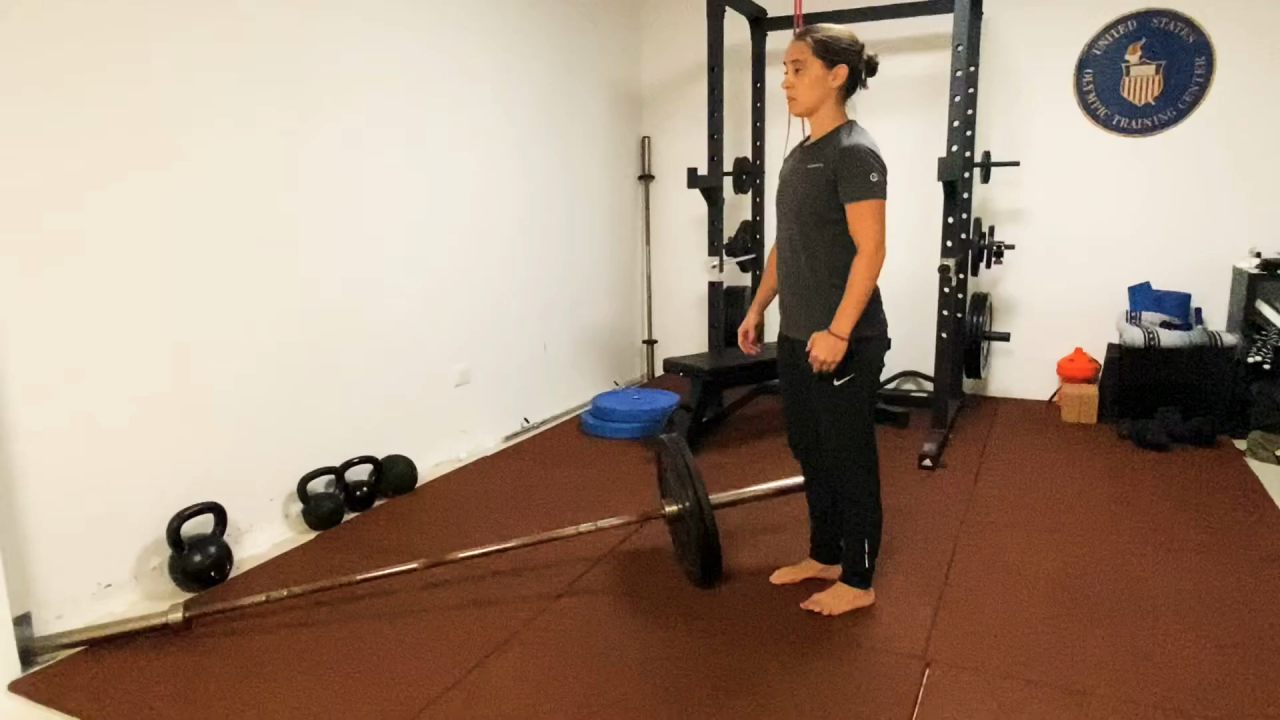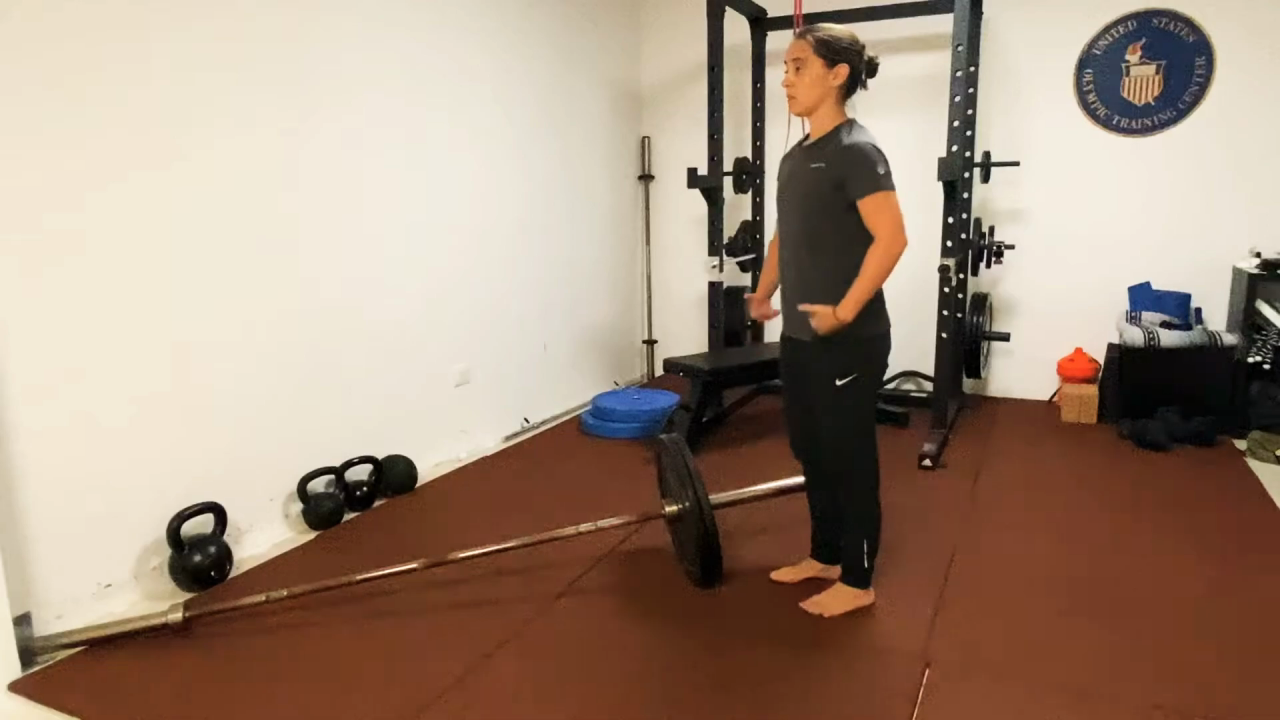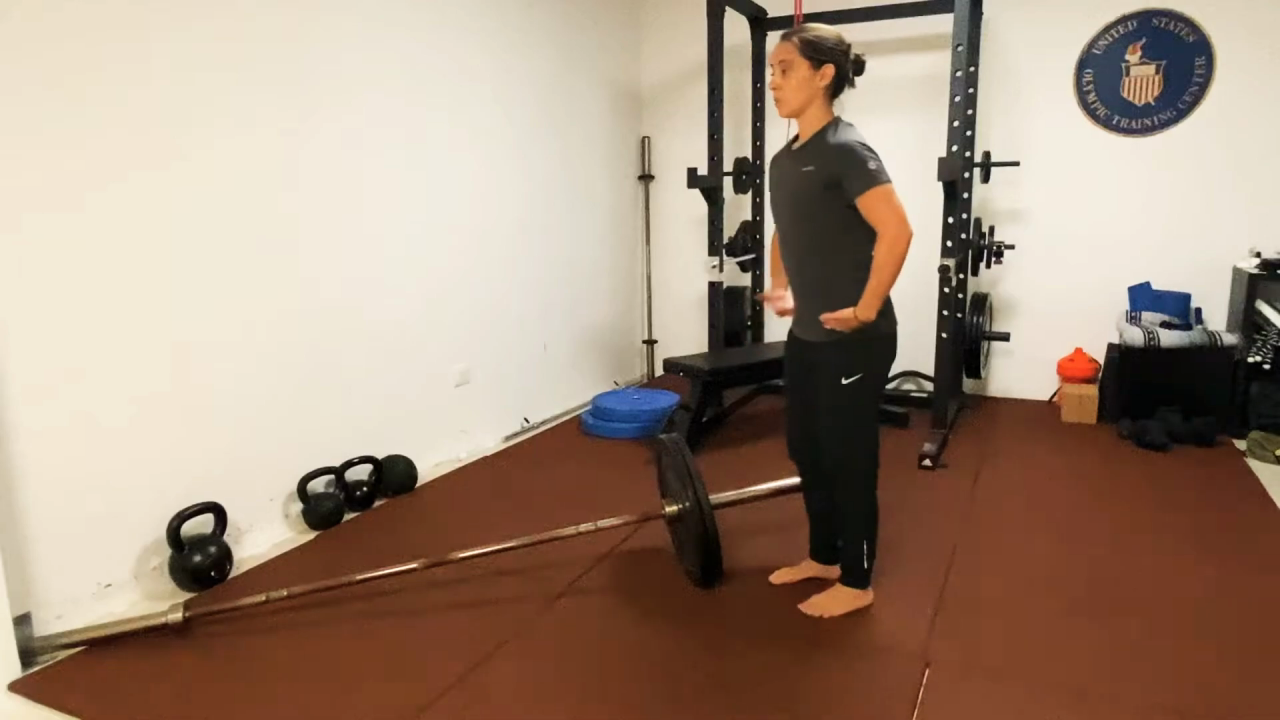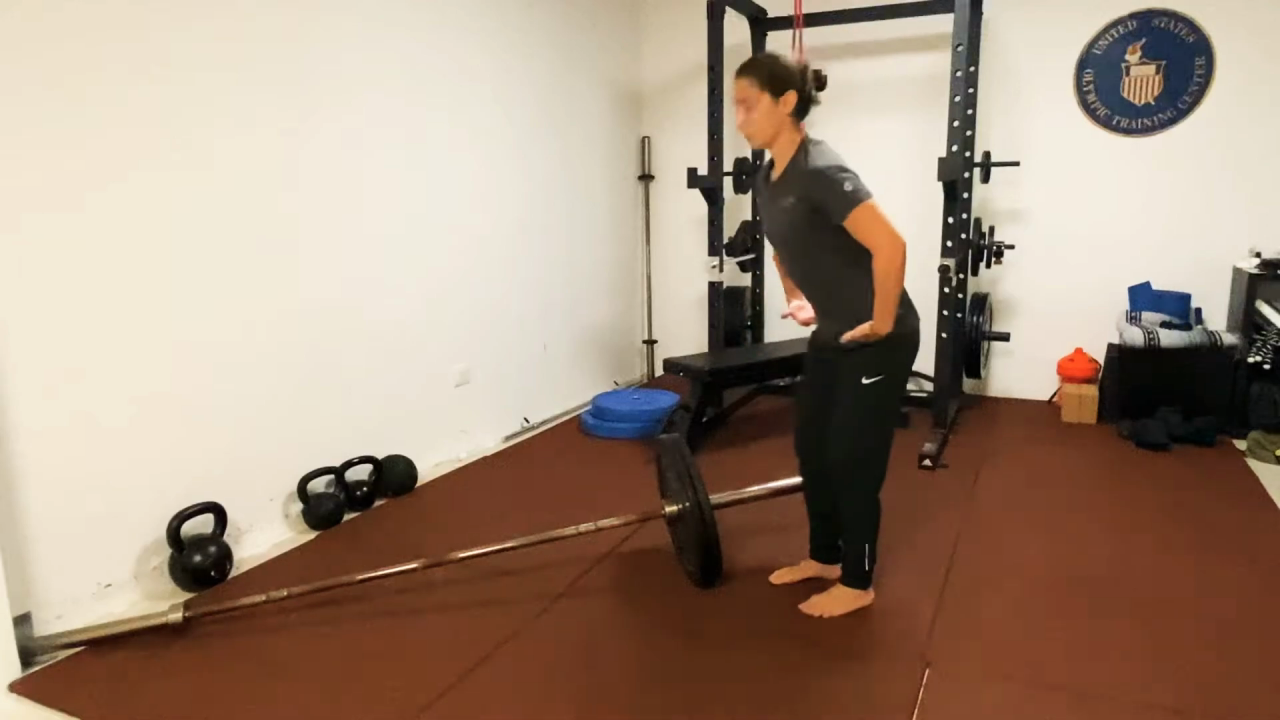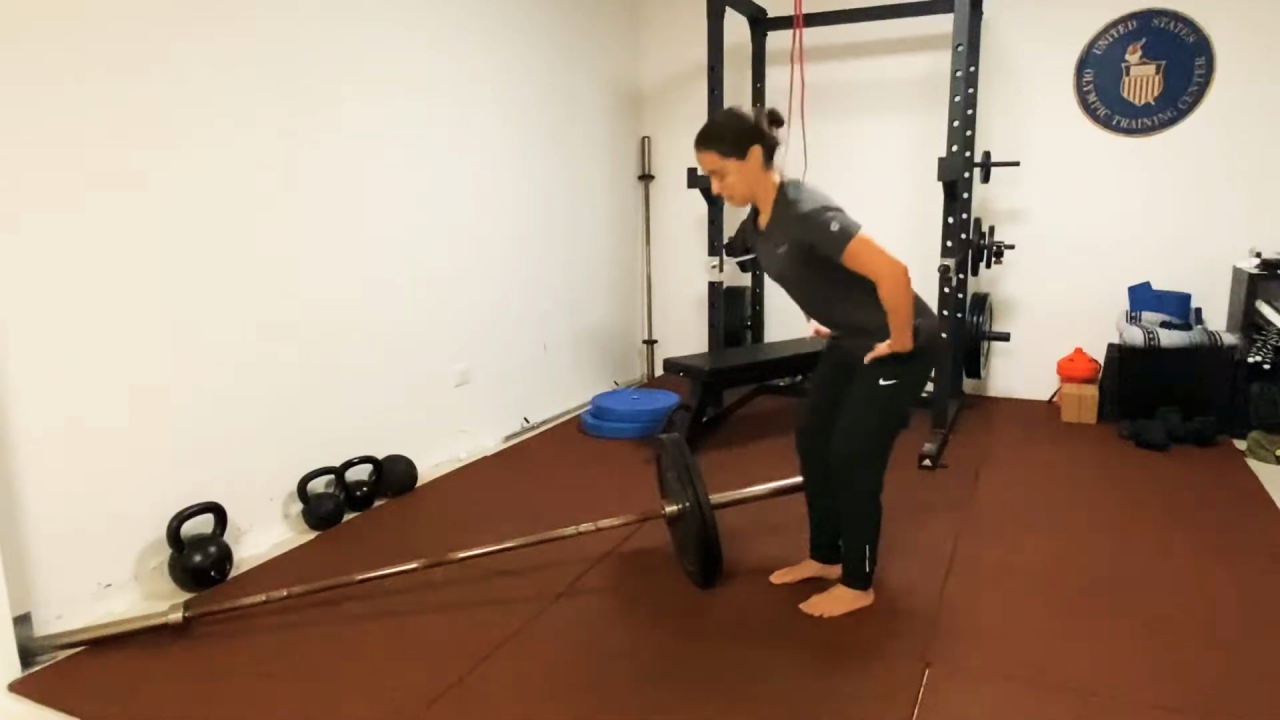
dt=0.2s
person 1, frame 1
left shoulder: (855, 153)
right shoulder: (799, 156)
left elbow: (871, 251)
left wrist: (839, 333)
right wrist: (756, 311)
left hip: (843, 340)
right hip: (798, 335)
left knee: (848, 458)
right knee: (810, 452)
left ankle: (858, 582)
right ankle: (825, 556)
person 1, frame 2
left shoulder: (855, 152)
right shoulder: (796, 156)
left elbow: (890, 239)
left wrist: (846, 310)
right wrist: (764, 292)
left hip: (848, 341)
right hip: (800, 336)
left knee: (848, 457)
right knee: (811, 452)
left ankle: (857, 582)
right ankle: (824, 556)
person 1, frame 3
left shoulder: (846, 151)
right shoulder: (786, 157)
left elbow: (896, 232)
left wrist: (865, 310)
right wrist: (780, 287)
left hip: (854, 339)
right hip: (809, 334)
left knee: (847, 457)
right knee: (806, 451)
left ankle: (857, 582)
right ankle: (824, 557)
person 1, frame 4
left shoulder: (821, 173)
right shoulder: (767, 180)
left elbow: (890, 247)
left wrist: (881, 324)
right wrist: (795, 295)
left hip: (879, 339)
right hip: (834, 334)
left knee: (852, 455)
right knee: (811, 444)
left ankle: (857, 583)
right ankle: (824, 557)
person 1, frame 5
left shoulder: (807, 214)
right shoulder: (756, 223)
left elbow: (892, 272)
left wrist: (902, 342)
right wrist: (821, 320)
left hip: (894, 343)
right hip: (850, 340)
left knee: (853, 455)
right knee: (813, 441)
left ankle: (857, 583)
right ankle: (825, 557)
